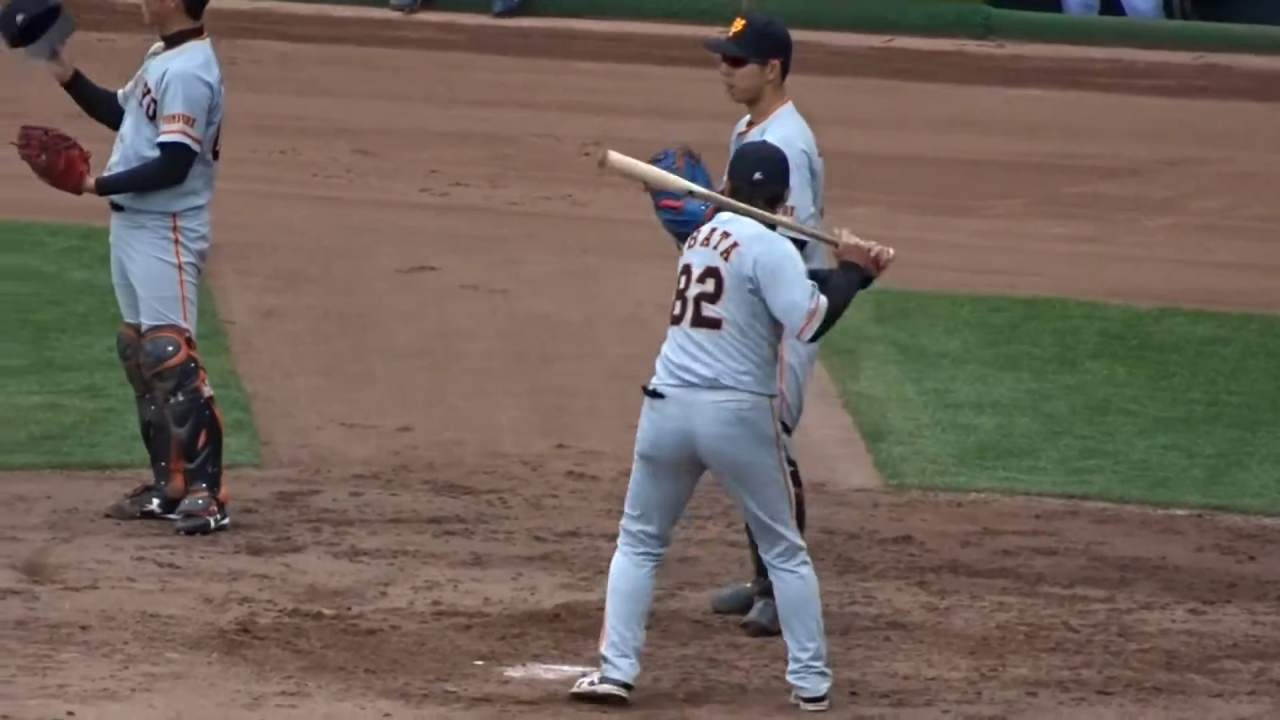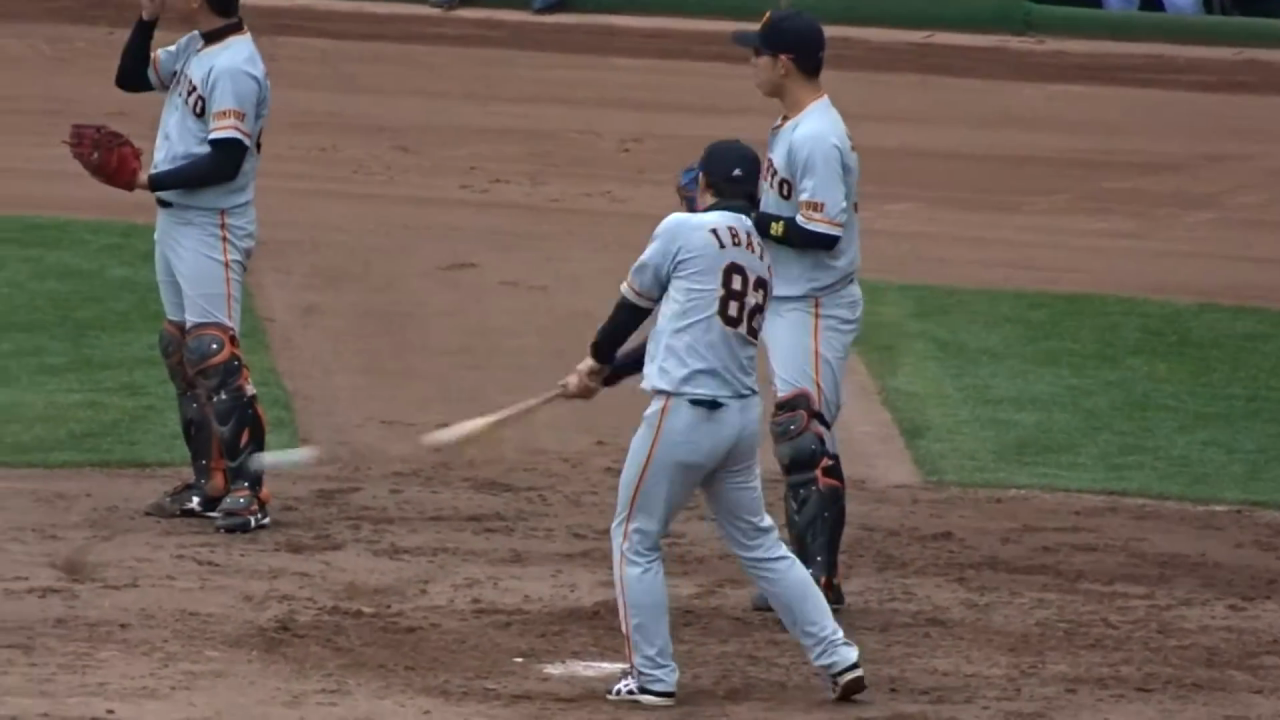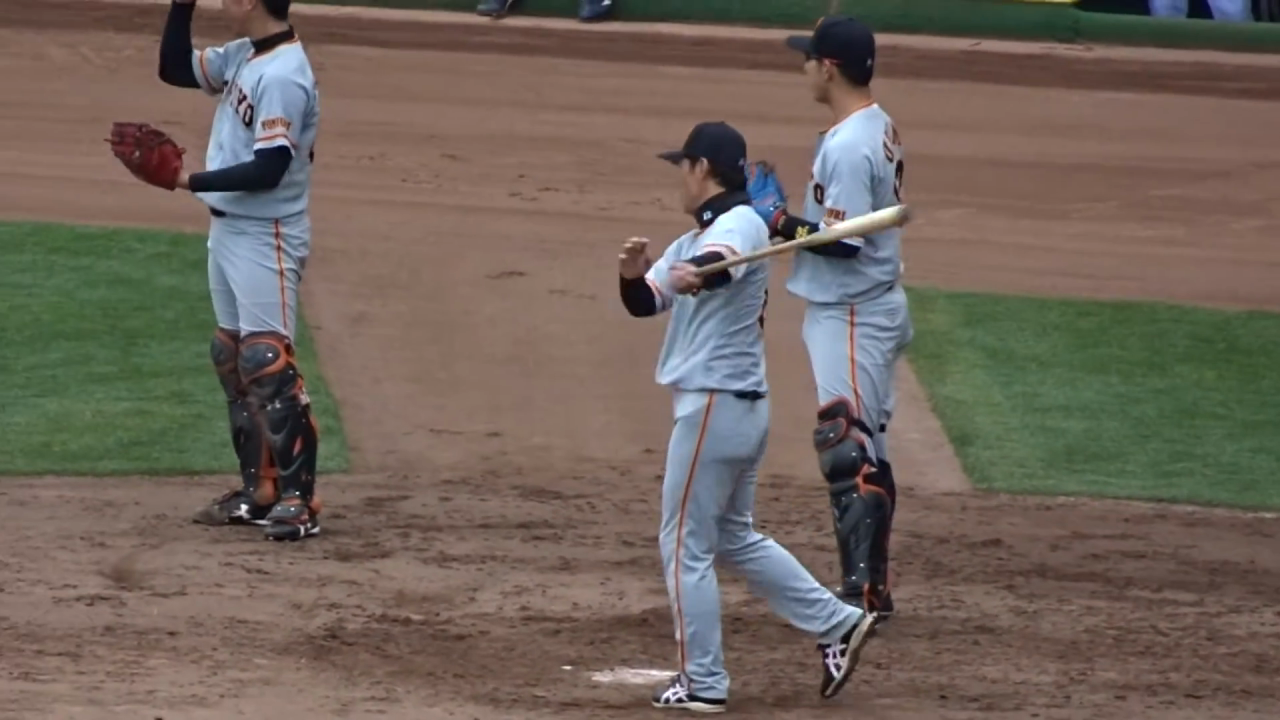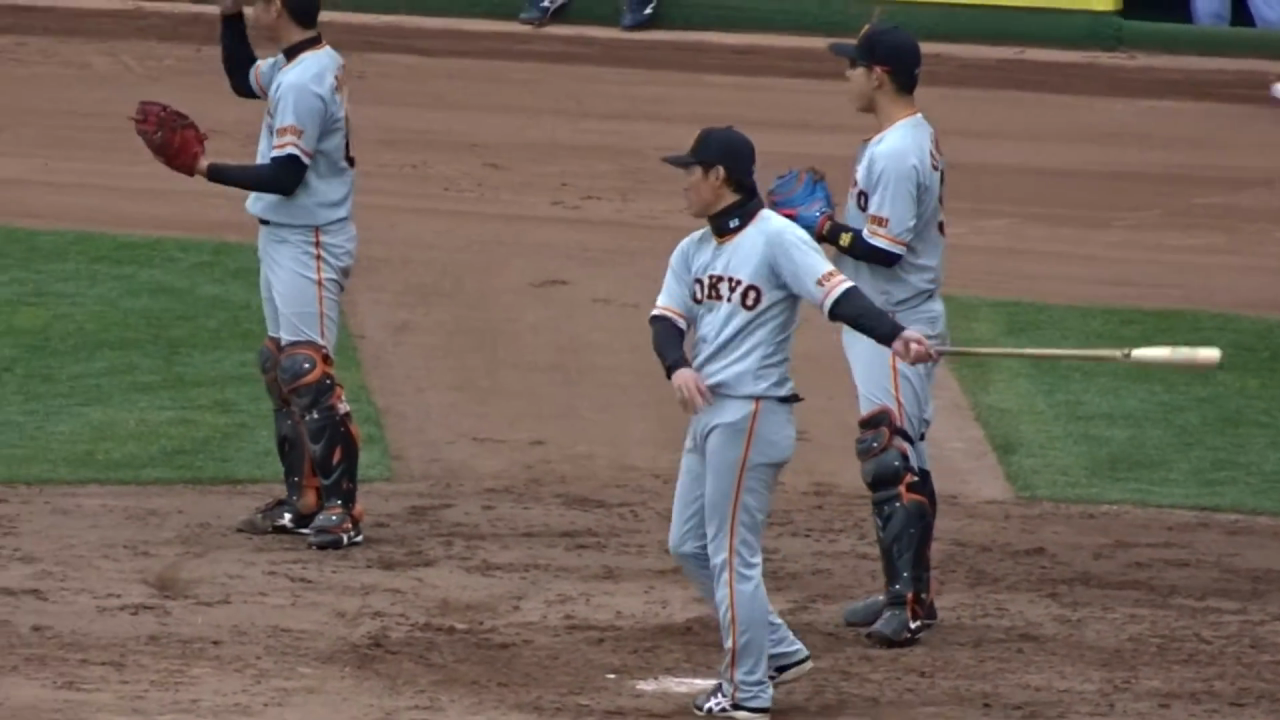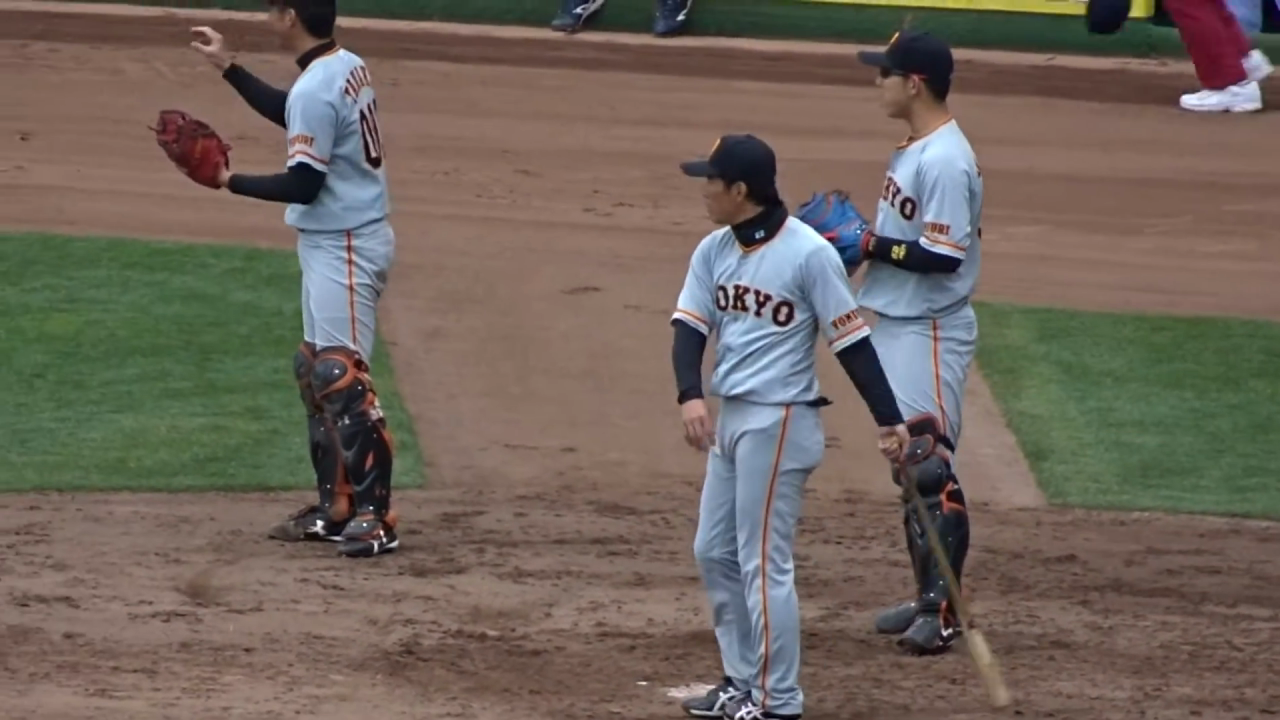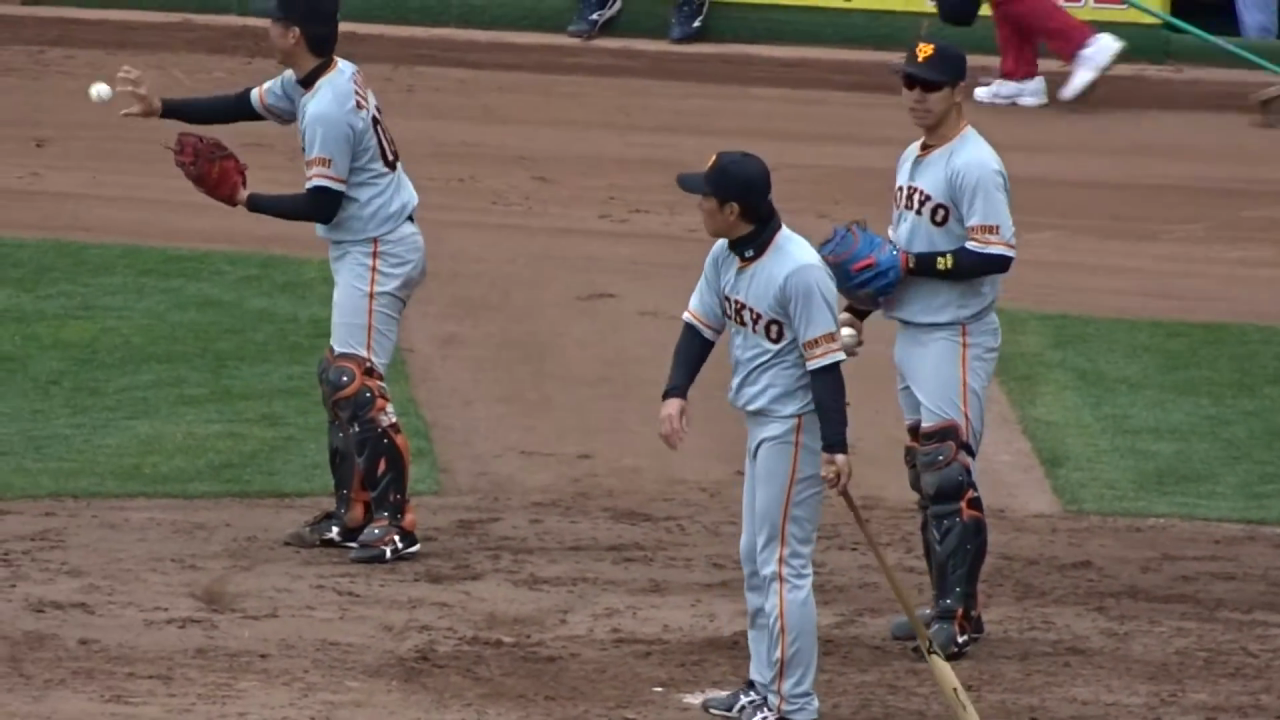
dt=0.3s
person 1, frame 1
left shoulder: (787, 142)
right shoulder: (744, 129)
left elbow: (792, 239)
right wrist: (703, 213)
left ankle: (782, 590)
right ankle: (766, 578)
person 1, frame 2
left shoulder: (815, 137)
right shoulder: (796, 124)
left elbow: (822, 233)
left wrist: (750, 220)
right wrist: (746, 213)
left hip: (812, 308)
right hip: (791, 302)
left knee: (804, 440)
right knee: (805, 438)
left ankle: (821, 584)
right ankle: (809, 571)
person 1, frame 3
left shoulder: (848, 146)
right shoulder: (877, 127)
left elbow: (844, 241)
left wrist: (778, 222)
left hip: (852, 315)
right hip: (854, 309)
left knee: (846, 446)
right knee: (861, 445)
left ankle: (868, 592)
right ankle: (864, 580)
person 1, frame 4
left shoulder: (894, 153)
right shoulder: (916, 137)
left elbow: (885, 249)
left wrist: (822, 226)
left hip: (894, 324)
right hip: (889, 320)
left knee: (888, 456)
right knee: (900, 455)
left ankle: (912, 602)
right ankle: (903, 589)
person 1, frame 5
left shoulder: (943, 160)
right shoulder: (914, 148)
left elbow: (945, 255)
left wrist: (869, 244)
left hip: (929, 332)
right hip: (899, 327)
left knee: (930, 464)
left ankle: (944, 608)
right ankle: (931, 594)
person 1, frame 6
left shoulder: (975, 164)
right shoulder: (911, 157)
left elbow: (994, 256)
left wrist: (908, 263)
right wrist: (856, 311)
left hip: (955, 337)
right hip: (911, 332)
left knee: (949, 473)
right knee: (924, 472)
left ankle: (960, 614)
right ankle: (946, 601)
person 2, frame 1
left shoulder: (697, 238)
right shoulder: (772, 248)
right elbow: (808, 322)
left wrist: (847, 266)
right wrist: (853, 269)
left hip: (667, 410)
right hip: (738, 415)
left knee: (638, 542)
right knee: (784, 551)
left ankle: (616, 669)
right ankle: (810, 680)
person 2, frame 2
left shoulder: (682, 229)
right shoulder: (759, 257)
left elbow: (637, 300)
left wrist: (598, 361)
right wrist: (612, 372)
left hip: (685, 413)
right hip: (740, 416)
left knee: (635, 542)
right knee: (760, 544)
left ankle: (653, 677)
right ankle: (839, 658)
person 2, frame 3
left shoulder: (739, 224)
right shoulder: (693, 239)
left elbow: (716, 268)
right elbow: (646, 301)
left wrist: (691, 275)
right wrist: (633, 271)
left hip: (715, 406)
right hip: (735, 408)
left knee: (685, 546)
right knee: (734, 536)
left ankle: (705, 682)
right ankle: (835, 621)
person 2, frame 4
left shoulder: (778, 237)
right shoulder: (691, 249)
left elbow: (838, 296)
right elbow: (665, 321)
left wrist: (895, 336)
right wrist: (677, 367)
left hip: (752, 415)
right hip: (705, 413)
left knee: (732, 554)
right knee: (688, 544)
right ankle: (776, 653)
person 2, frame 5
left shoulder: (809, 252)
right shoulder: (712, 250)
left elbow: (852, 340)
right elbow: (689, 328)
left wrist: (888, 416)
right wrist: (690, 395)
left hip: (779, 424)
right hip: (728, 419)
left knee: (763, 563)
right knee: (714, 553)
person 2, frame 6
left shoulder: (799, 269)
right shoulder: (725, 256)
left elbow: (825, 362)
right elbow: (702, 328)
left wrist: (834, 446)
right wrist: (676, 393)
left hip: (799, 429)
right hip: (767, 425)
left knee: (782, 565)
right knee: (757, 558)
person 3, frame 1
left shoulder: (189, 71)
right shoulder: (162, 54)
left elbow: (174, 166)
right elbow: (119, 112)
left wrist: (96, 184)
right wrist: (71, 79)
left hip: (165, 230)
right hip: (132, 225)
left knee: (170, 356)
right knee: (138, 354)
left ankle: (207, 492)
right ankle: (169, 484)
person 3, frame 2
left shoulder: (236, 67)
right shoulder: (193, 48)
left elbow: (226, 162)
right elbow: (130, 78)
left wrist: (149, 180)
left hip: (211, 227)
right hip: (174, 219)
left knee: (213, 352)
right knee: (181, 350)
left ankle: (248, 491)
right ankle: (211, 482)
person 3, frame 3
left shoulder: (284, 75)
right shoulder: (243, 55)
left elbow: (268, 171)
right elbow: (173, 70)
left wrist: (190, 180)
left hip: (265, 237)
right hip: (228, 229)
left knee: (267, 362)
right knee: (232, 359)
left ankle: (299, 500)
right ankle: (259, 490)
person 3, frame 4
left shoulder: (302, 81)
right shoulder: (306, 62)
left elbow: (285, 177)
right elbow: (244, 81)
left wrist: (209, 169)
left hip: (308, 243)
right hip: (283, 238)
left knee: (307, 370)
right knee: (280, 366)
left ankle: (343, 509)
right ankle: (303, 499)
person 3, frame 5
left shoulder: (314, 89)
right shoulder: (345, 66)
left elbow: (302, 186)
right elbow: (290, 116)
left wrist: (230, 181)
right wrist: (228, 66)
left hip: (344, 246)
right hip: (334, 242)
left knee: (340, 375)
right knee: (314, 371)
left ankle: (375, 515)
right ankle: (336, 505)
person 3, frame 6
left shoulder: (326, 110)
right shoulder: (309, 82)
left elbow: (323, 205)
right elbow: (241, 105)
left wrist: (247, 200)
right wrist: (162, 107)
left hip: (377, 252)
right hip: (366, 248)
left knee: (356, 379)
right knee: (338, 378)
left ankle: (396, 522)
right ankle: (352, 513)
